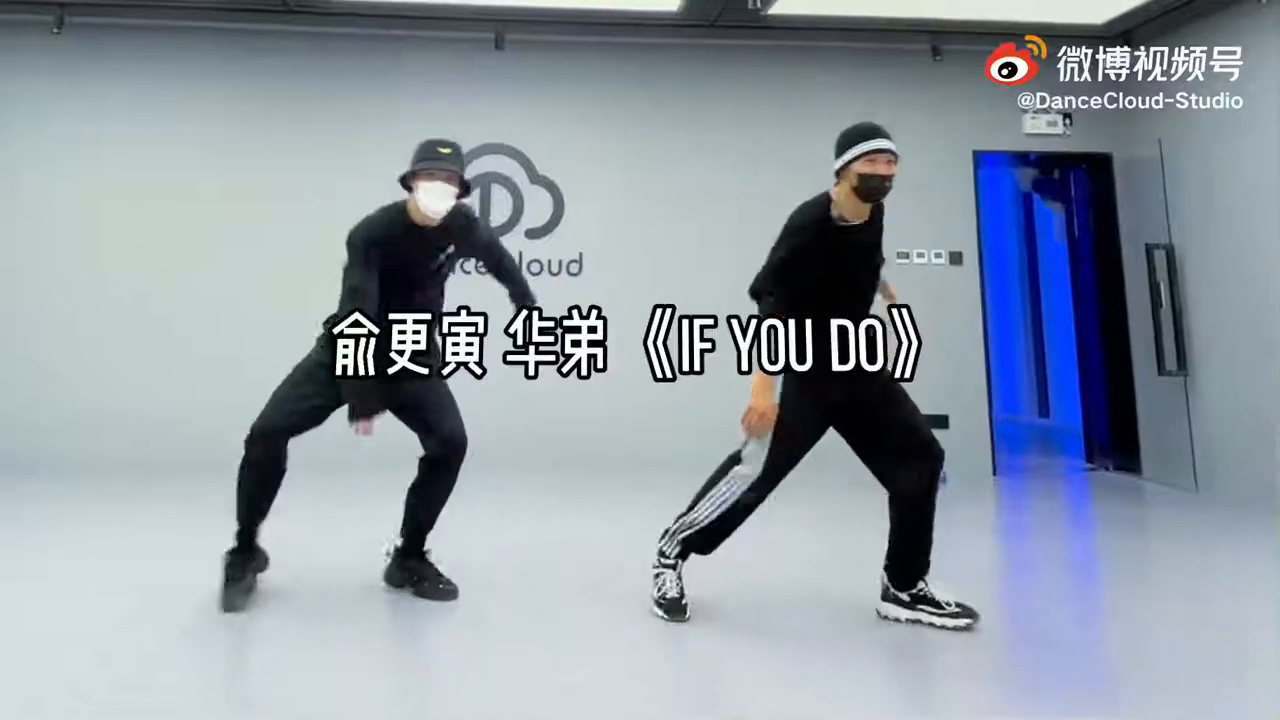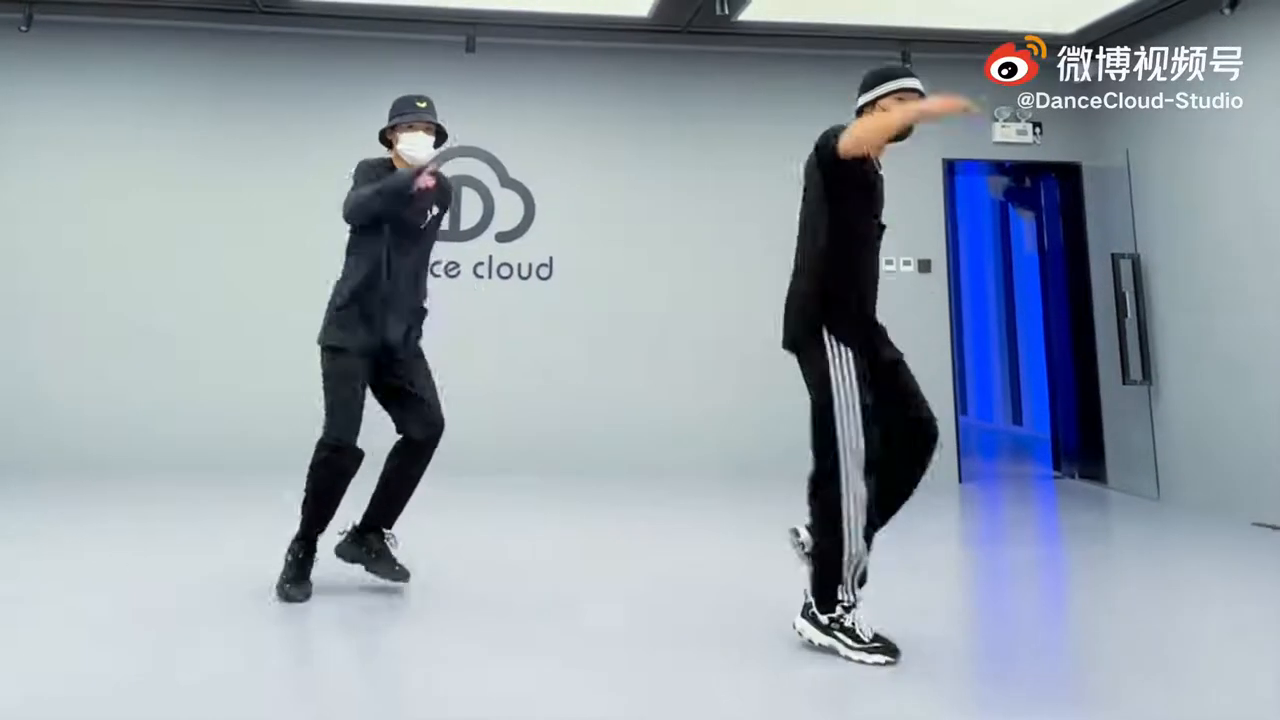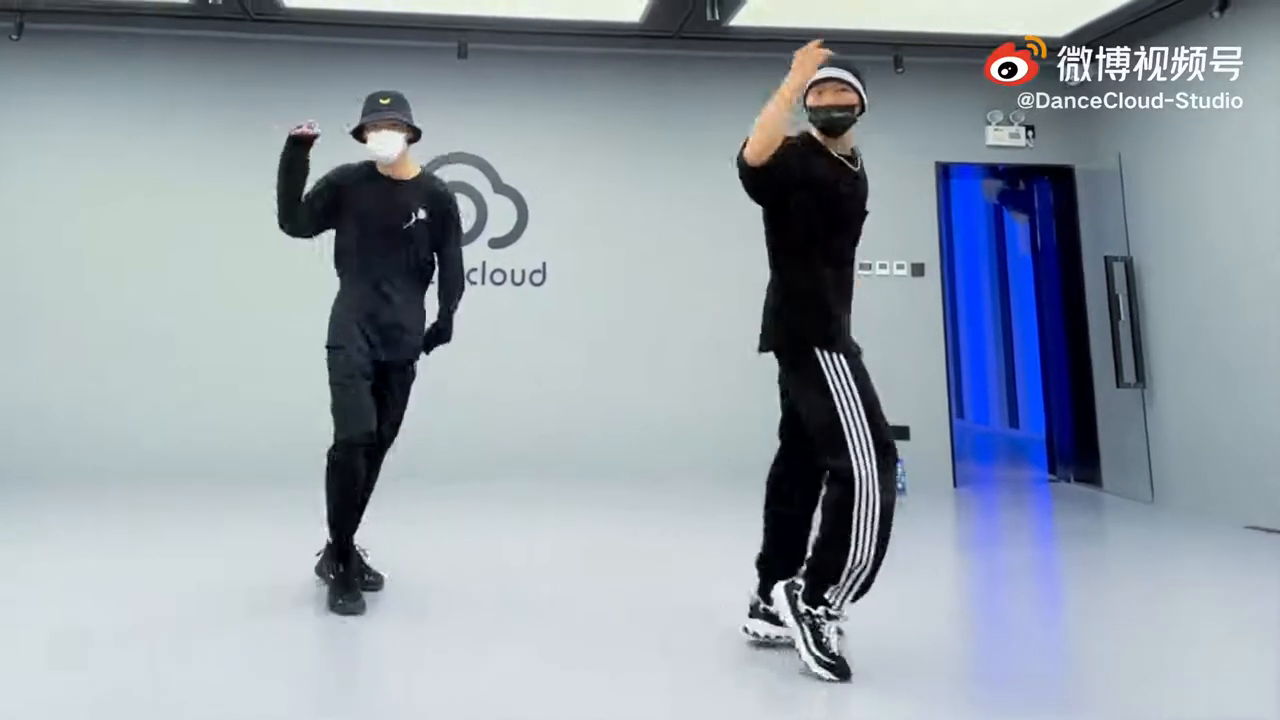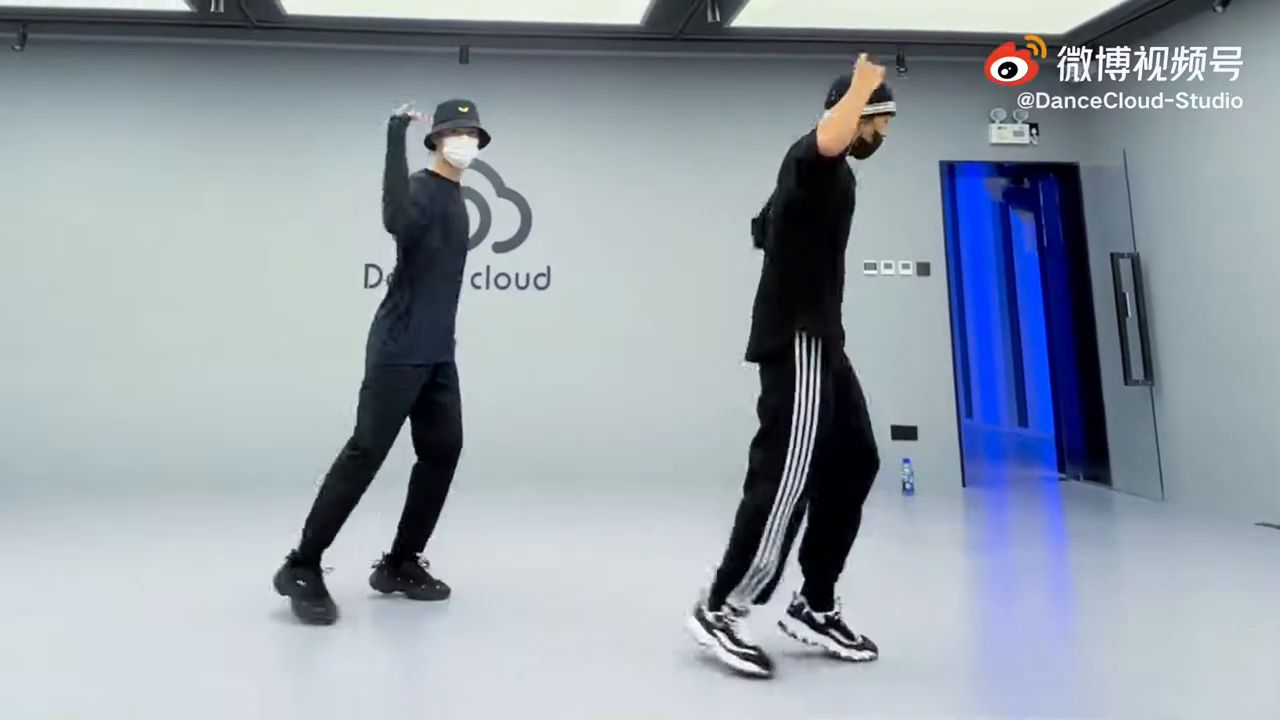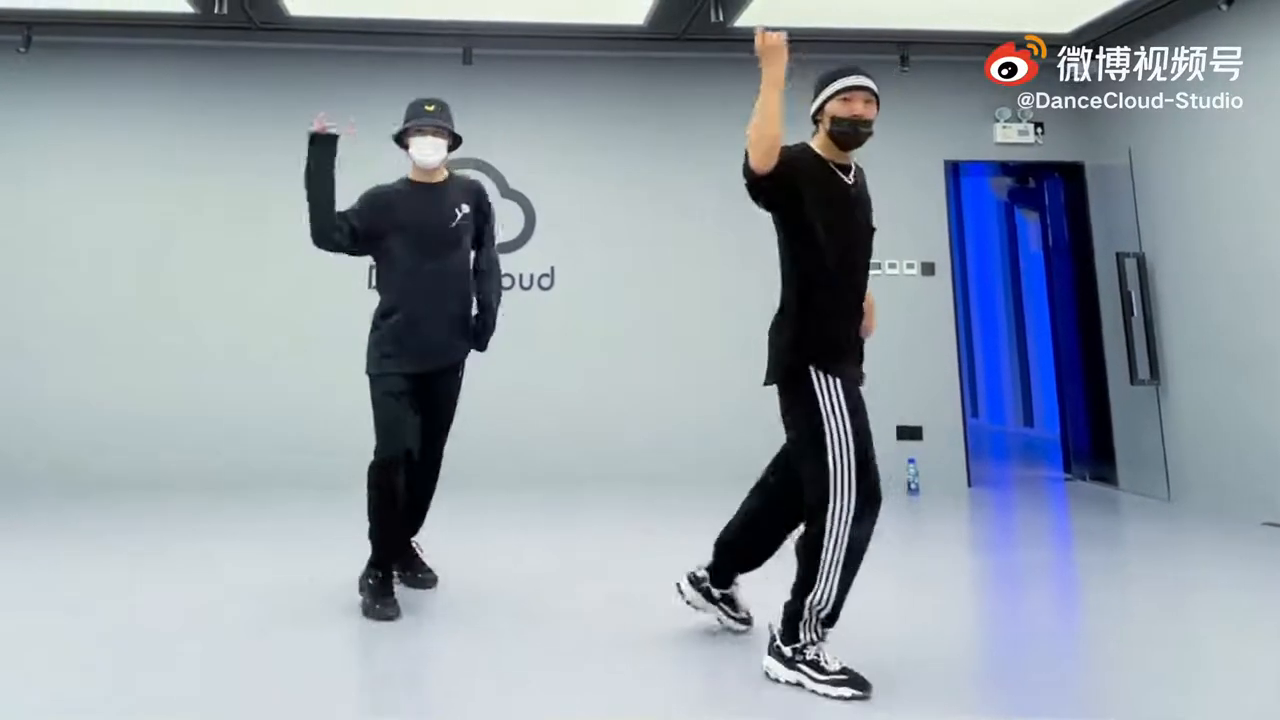
dt=1s
person 1, frame 1
left shoulder: (873, 219)
right shoulder: (807, 224)
right elbow: (772, 306)
left wrist: (893, 300)
right wrist: (763, 387)
left hip: (858, 365)
right hip: (800, 367)
left knee: (920, 457)
right knee: (755, 468)
left ankle: (905, 587)
right ankle: (673, 557)
person 1, frame 2
left shoulder: (870, 170)
right shoulder: (838, 155)
right elbow: (853, 142)
right wrist: (922, 108)
left hip: (854, 323)
right hip: (828, 325)
left knee: (915, 430)
right knee: (847, 461)
left ankle: (826, 535)
right ankle: (827, 610)
person 1, frame 3
left shoulder: (854, 169)
right shoulder: (793, 159)
right elbow: (753, 156)
right wrist: (793, 80)
left hip: (825, 331)
right hip: (808, 332)
left knee: (802, 458)
right knee: (866, 469)
left ankle: (774, 600)
right ankle: (815, 601)
person 1, frame 4
left shoulder: (820, 173)
right shoulder: (815, 160)
left elbow: (764, 231)
right elbow: (828, 140)
right wrist: (862, 85)
left hip: (815, 333)
right hip: (795, 335)
left knee: (855, 458)
right knee: (787, 473)
left ankle: (815, 608)
right ankle: (722, 611)
person 1, frame 5
left shoulder: (856, 181)
right shoulder: (795, 167)
right elbow: (759, 159)
left wrist: (863, 295)
right wrist: (772, 71)
left hip: (833, 351)
right hip: (811, 352)
left knee: (797, 474)
right knee: (850, 491)
left ankle: (714, 578)
right ankle: (796, 644)
person 2, frame 1
left shoulder: (462, 223)
right shoulder: (374, 231)
left elbow: (497, 259)
right elbow: (357, 308)
left wrist: (525, 299)
right wrist: (360, 398)
left hip: (412, 356)
left knee: (449, 442)
right knee: (267, 434)
left ankle: (411, 558)
right ankle: (246, 552)
person 2, frame 2
left shoulder: (440, 191)
right shoulder: (373, 172)
right elbow: (356, 211)
right wrist: (407, 183)
left hip: (400, 337)
right hip: (350, 332)
left knee: (425, 428)
right knee: (341, 443)
left ankle: (367, 535)
right ankle: (303, 550)
person 2, frame 3
left shoulder: (436, 196)
right shoulder: (346, 183)
left elbow: (450, 266)
right elbow: (294, 222)
left wrist: (444, 323)
right wrist: (295, 152)
left hip: (401, 343)
right hip: (351, 338)
left knee: (374, 448)
right knee: (353, 441)
left ankle: (339, 551)
right ankle: (341, 564)
person 2, frame 4
left shoulder: (455, 196)
right shoulder: (419, 187)
right elbow: (399, 223)
right wrist: (396, 134)
left hip: (438, 350)
right hip: (400, 348)
left knee: (443, 451)
right knee: (367, 451)
left ankle: (401, 565)
right ankle: (303, 567)
person 2, frame 5
left shoulder: (471, 196)
right shoulder: (383, 202)
left elbow: (486, 258)
right elbow: (328, 235)
left wrist: (487, 313)
right wrist: (321, 154)
left hip: (447, 354)
right hip: (393, 356)
left knee: (427, 454)
right knee: (394, 454)
left ankle: (403, 546)
right ankle: (378, 573)
